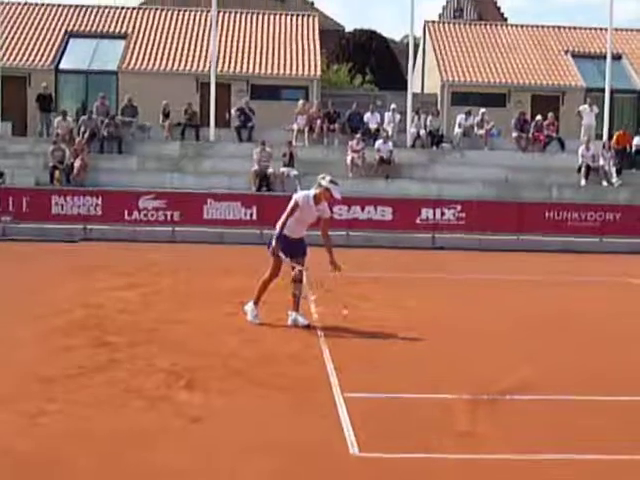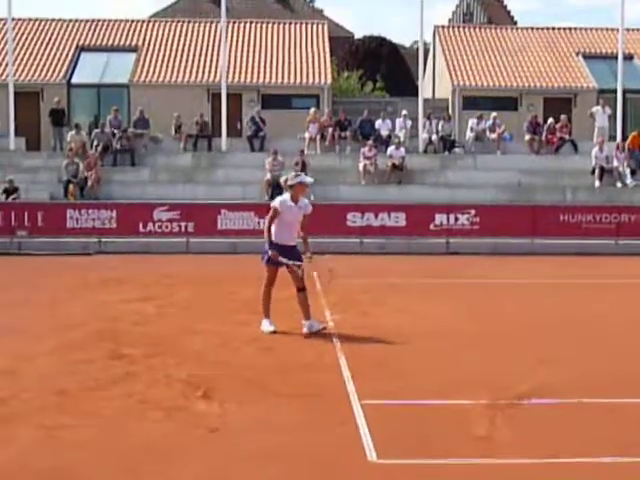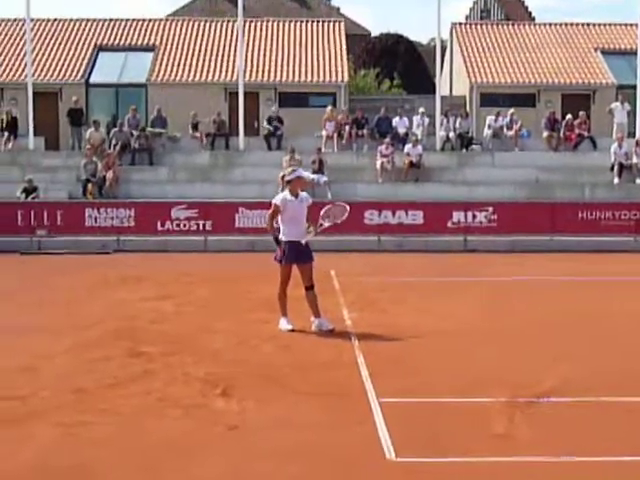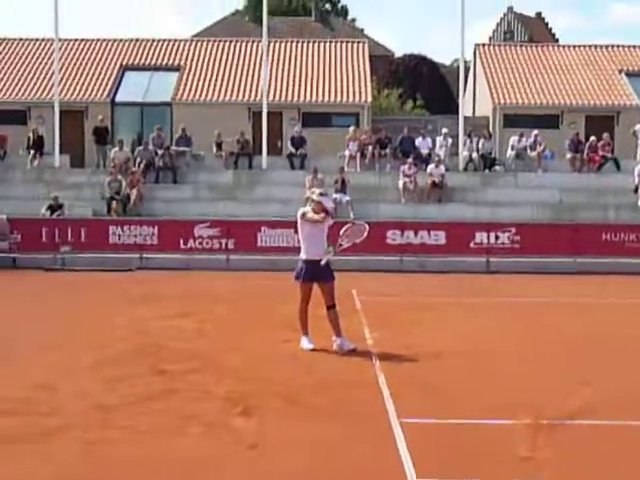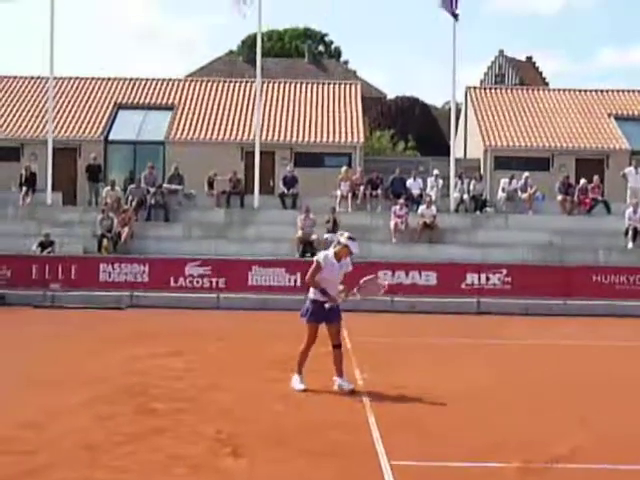
dt=1s
person 1, frame 1
left shoulder: (324, 209)
right shoulder: (302, 197)
left elbow: (325, 235)
right elbow: (285, 218)
left wrist: (331, 258)
right wrist: (276, 239)
left hip: (298, 240)
right hip: (284, 237)
left knee: (299, 277)
right knee: (273, 274)
left ankle: (294, 314)
right ankle: (253, 305)
person 1, frame 2
left shoulder: (304, 204)
right shoulder: (280, 202)
right elbow: (268, 225)
left wrist: (307, 248)
right wrist: (270, 247)
left hip: (291, 248)
right hip: (276, 246)
left knee: (300, 284)
right knee: (269, 284)
left ankle: (308, 322)
right ankle: (266, 320)
person 1, frame 3
left shoulder: (305, 198)
right shoulder: (282, 199)
right elbow: (270, 221)
left wrist: (311, 227)
right wrist: (278, 242)
left hip: (302, 244)
right hip: (287, 245)
left knee: (309, 284)
right knee: (284, 283)
left ankle: (317, 320)
right ankle: (284, 319)
person 1, frame 4
left shoulder: (326, 218)
right shoulder: (303, 213)
right elbow: (319, 219)
right wrist: (326, 213)
left hip: (323, 263)
right hip: (307, 263)
left knee: (331, 302)
right knee: (304, 302)
left ankle: (338, 339)
right ankle: (305, 337)
person 1, frame 5
left shoulder: (345, 263)
right shoulder: (323, 257)
right elbow: (309, 279)
left wrist: (343, 290)
right wrist: (326, 294)
left hip: (332, 305)
right hip: (316, 303)
left knee: (337, 342)
right knee: (310, 341)
left ankle: (339, 379)
right ankle: (297, 376)
